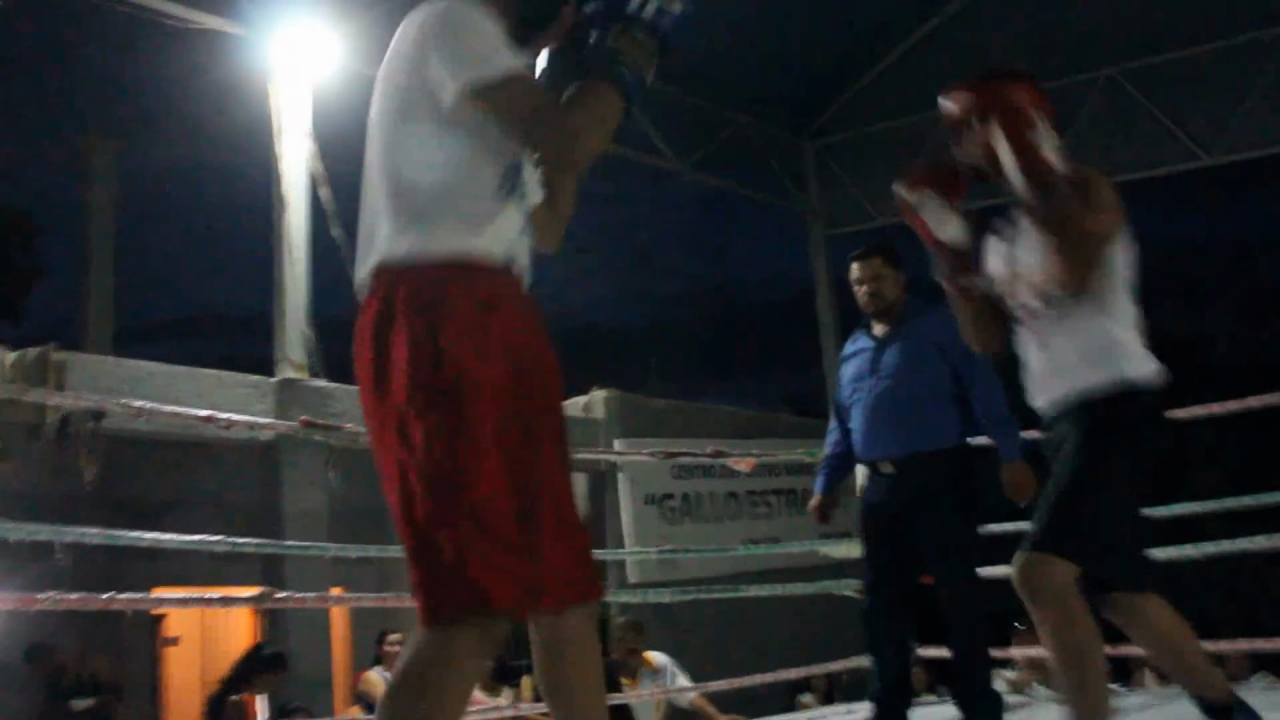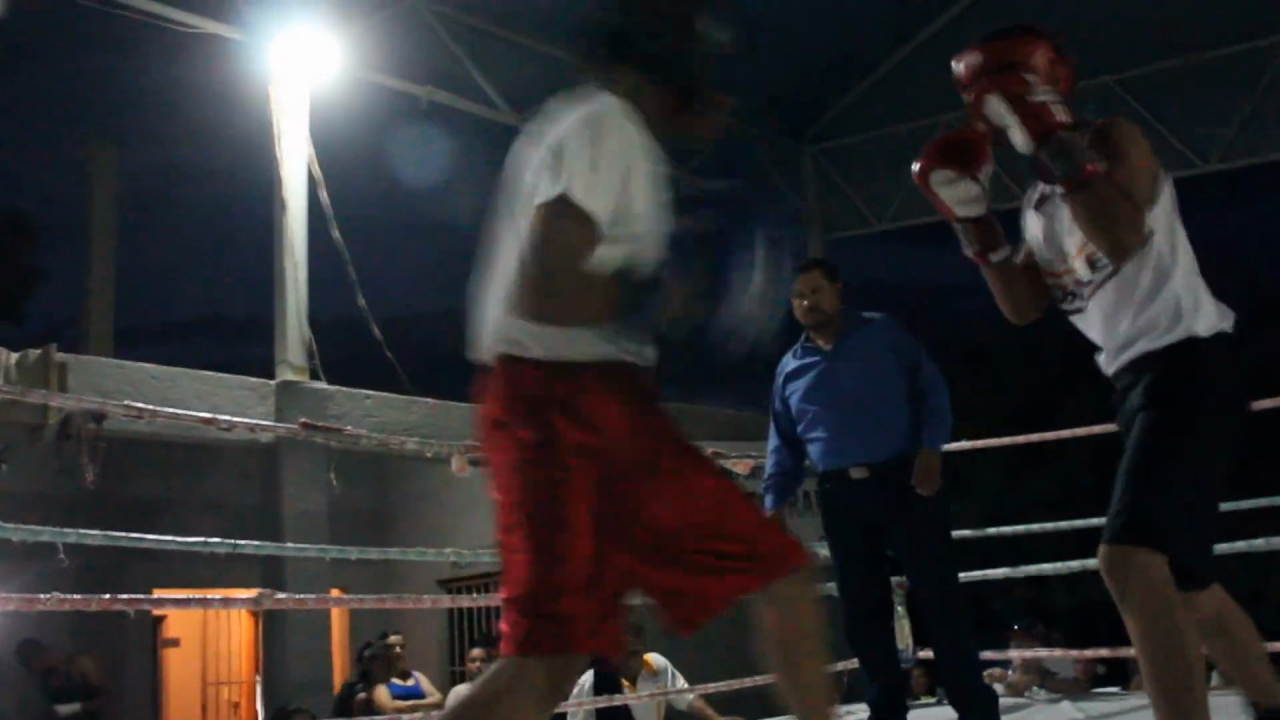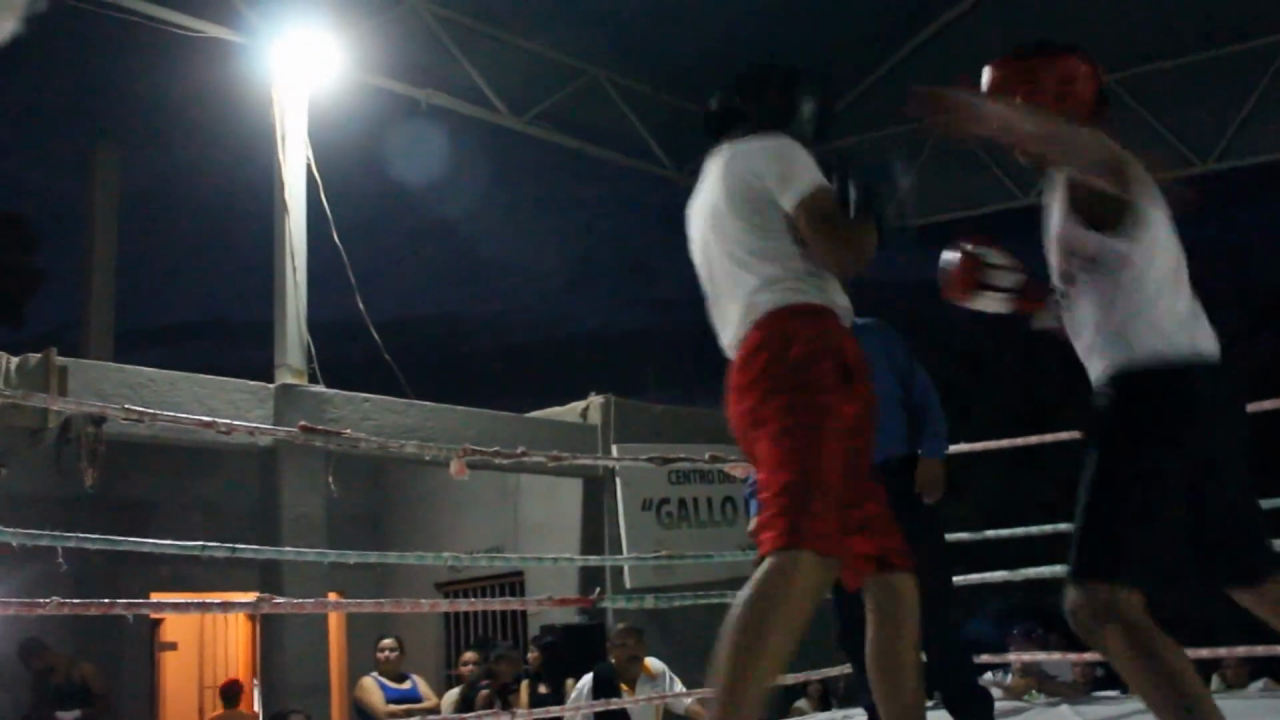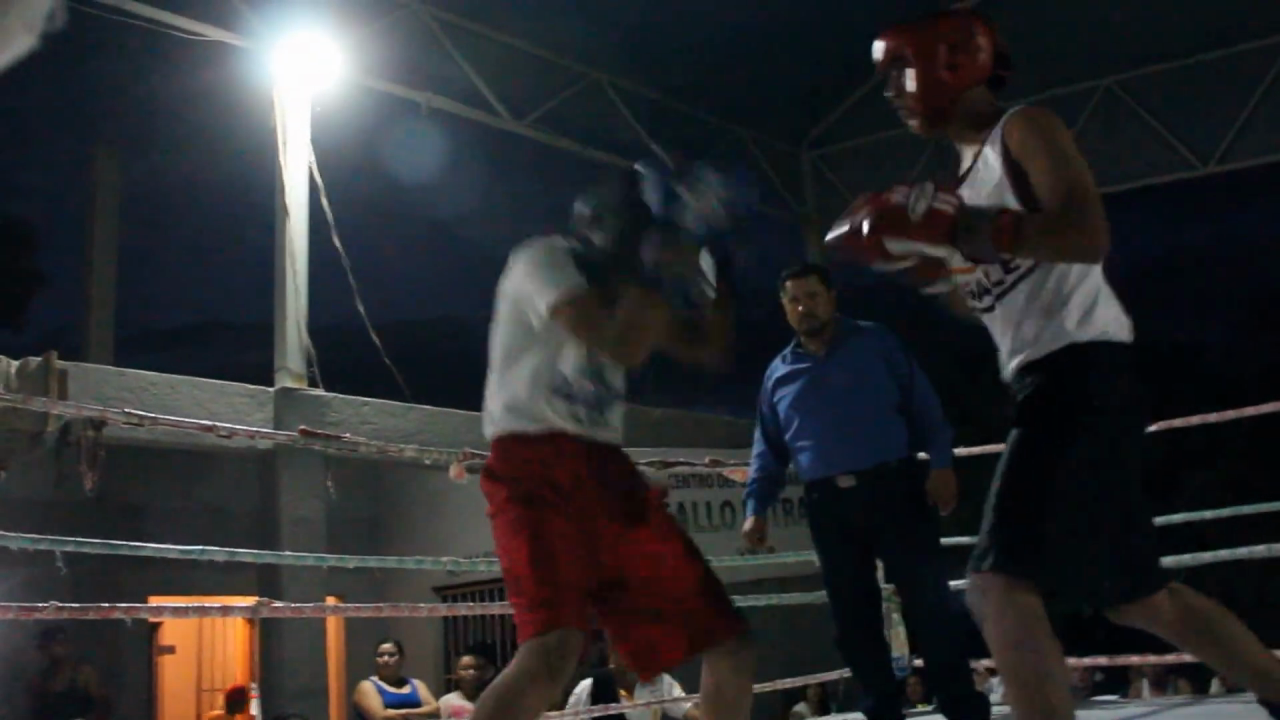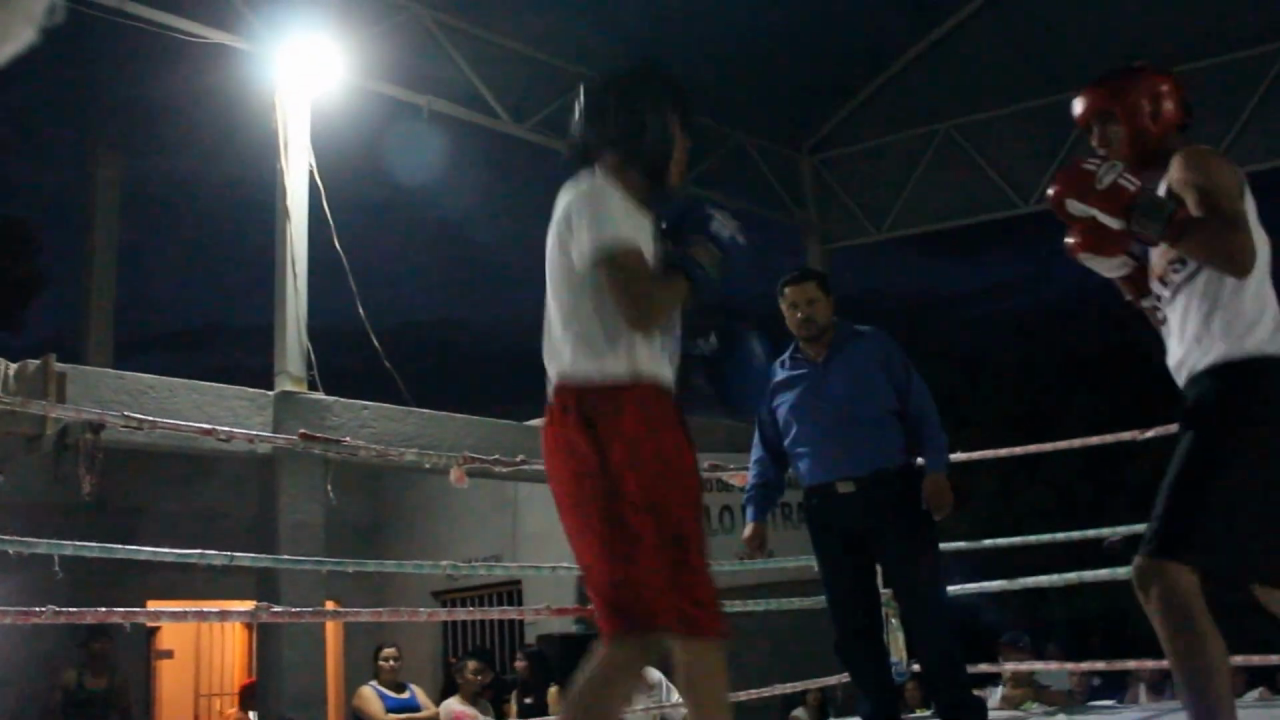
dt=0.7s
person 1, frame 1
left shoulder: (1082, 190)
right shoulder: (1010, 236)
left elbow: (1081, 278)
right elbow: (985, 337)
left wrist: (1038, 179)
right wrist: (948, 242)
left hip: (1115, 409)
right hip: (1078, 419)
left knee: (1041, 574)
right knee: (1124, 592)
person 1, frame 2
left shoulder: (1111, 139)
right shoulder: (1040, 202)
left elbow: (1120, 240)
right elbow: (1024, 306)
left wrist: (1052, 144)
right wrist: (969, 212)
left hip: (1186, 368)
right hip: (1149, 379)
left knee: (1132, 564)
right knee: (1179, 578)
person 1, frame 3
left shoulder: (1089, 174)
right shoulder: (1077, 190)
left elbow: (1095, 154)
right elbow: (1088, 312)
left wrist: (989, 118)
left hip: (1153, 402)
right hip: (1194, 396)
left knee: (1099, 606)
person 1, frame 4
left shoulder: (1026, 129)
right shoulder: (970, 168)
left elbow: (1083, 239)
right elbow: (978, 290)
left wrist: (946, 227)
right wrist: (907, 245)
left hip: (1077, 378)
right hip: (1077, 383)
left knee: (999, 586)
right knee: (1134, 596)
person 1, frame 5
left shoulder: (1193, 164)
right shoulder: (1172, 185)
right elbow: (1179, 305)
left wrist: (1139, 214)
right wrist: (1119, 265)
left knee: (1161, 573)
person 2, frame 1
left shoulder: (489, 85)
left elbow: (544, 230)
right elbow: (563, 143)
left wrist: (588, 82)
left hip: (493, 336)
right hip: (440, 320)
left knee: (564, 594)
right knee: (477, 605)
person 2, frame 2
left shoulder: (630, 150)
right shoulder: (595, 128)
right elbow: (546, 285)
left hip: (622, 418)
right hip: (558, 412)
left knee: (787, 575)
right knee: (547, 659)
person 2, frame 3
left shoulder: (704, 205)
right shoulder: (772, 152)
right elbow: (843, 256)
right wrist: (868, 218)
left hip: (762, 369)
right hip: (801, 354)
left knee: (893, 582)
right knee: (804, 558)
person 2, frame 4
left shoulder: (643, 290)
right shoulder: (538, 262)
left elbow: (710, 348)
right elbow: (626, 343)
right wrist: (641, 257)
left hip: (610, 476)
right hip: (532, 473)
left knee: (729, 644)
right knee: (555, 649)
person 2, frame 5
left shoulder: (627, 211)
right shoulder: (597, 197)
right elbow: (641, 310)
right wrist: (698, 261)
left hip: (647, 426)
right hip: (602, 422)
left knee: (696, 626)
right knee: (637, 633)
person 3, frame 1
left shoulder: (940, 327)
right shoulder: (852, 351)
left elbow: (985, 392)
right elbow: (841, 427)
left wrist: (1011, 457)
right wrist: (825, 485)
left hip: (940, 477)
right hip: (880, 487)
left knee: (958, 594)
right knee: (883, 603)
person 3, frame 2
left shoulder: (883, 333)
right shoulder: (790, 368)
left elbow: (931, 390)
right elbow: (783, 445)
left wrist: (930, 448)
right wrist: (774, 502)
left hip: (903, 480)
right hip: (840, 495)
left knee: (937, 593)
right knee: (863, 608)
person 3, frame 3
left shoulder: (872, 338)
left elbow: (921, 394)
left wrist: (933, 453)
right wrist: (759, 504)
left hip: (896, 482)
left knee: (930, 593)
right knee: (853, 611)
person 3, frame 4
left shoulder: (874, 342)
right shoulder: (778, 374)
left elbow: (923, 403)
right elbow: (768, 449)
left wrist: (940, 461)
right wrist: (756, 507)
left hip: (894, 486)
right hip: (828, 503)
left knee: (926, 598)
right knee: (853, 614)
person 3, frame 5
left shoulder: (873, 347)
right shoulder: (777, 379)
left elbow: (920, 409)
right elbow: (767, 455)
left wrist: (935, 468)
right wrist: (756, 514)
left hip: (892, 492)
right hip: (827, 510)
left knee: (923, 604)
right knee: (853, 621)
